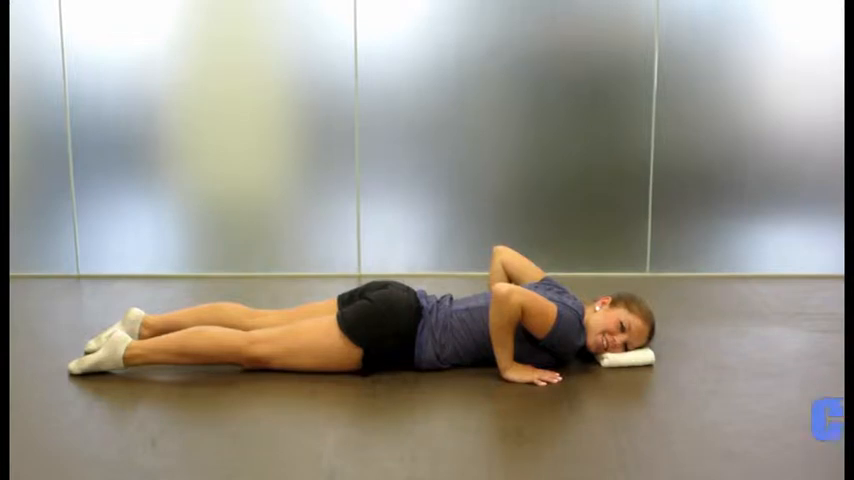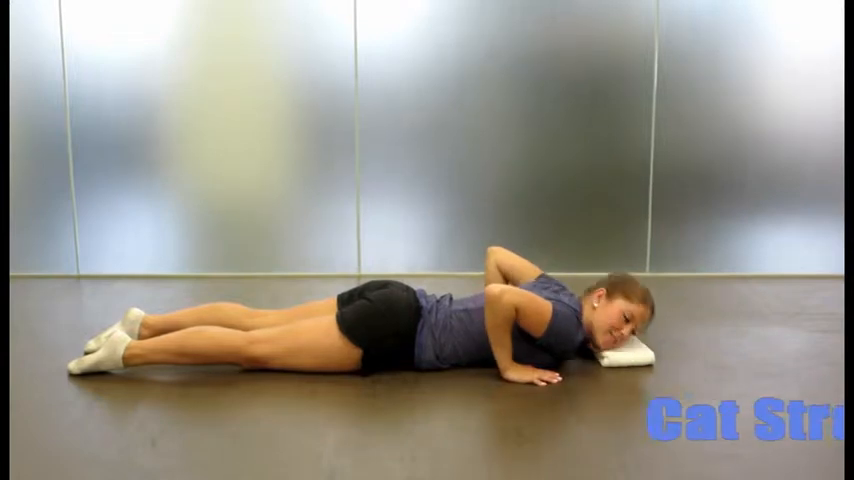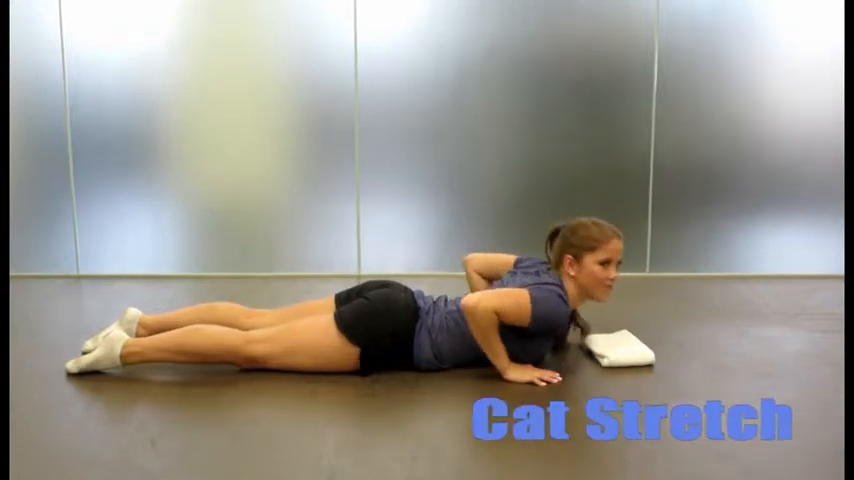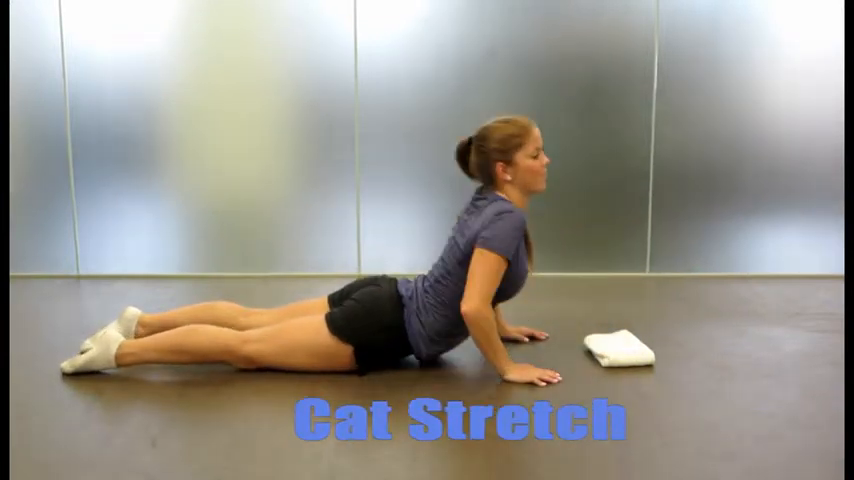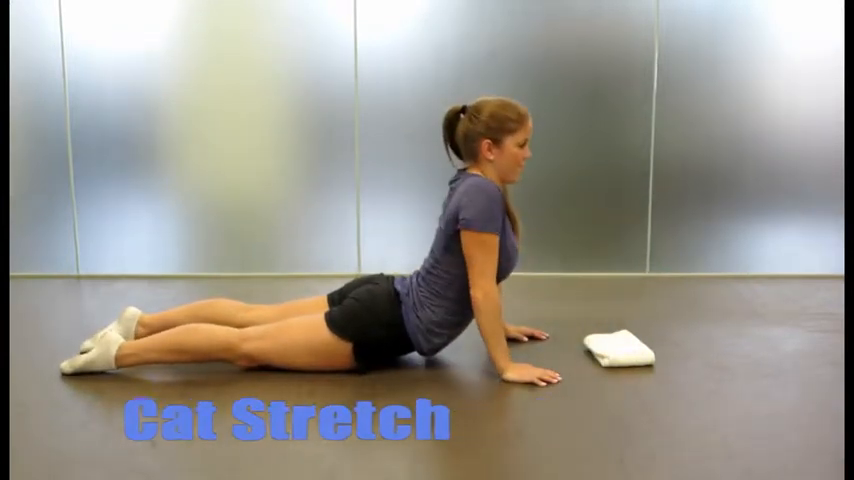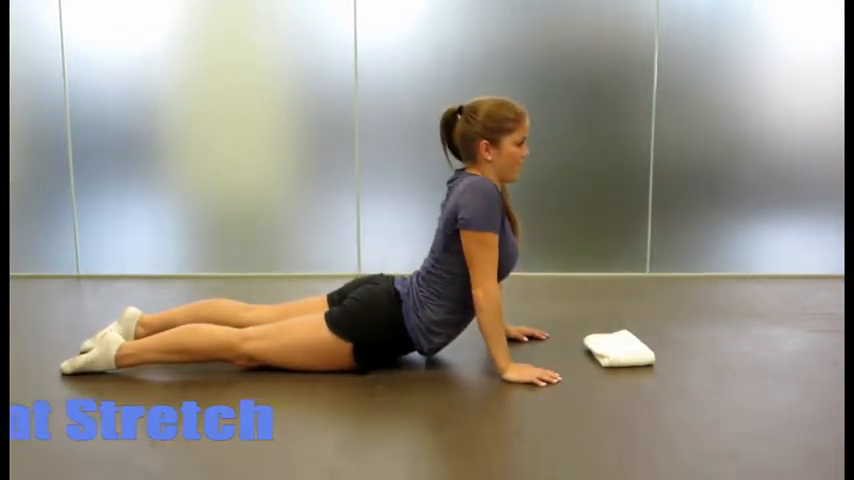
dt=0.7s
person 1, frame 1
left shoulder: (555, 294)
right shoulder: (564, 328)
left elbow: (500, 252)
right elbow: (506, 294)
right wrist: (507, 364)
left hip: (399, 308)
right hip: (394, 330)
left knee: (262, 320)
right knee: (255, 348)
left ankle: (143, 323)
right ankle: (127, 350)
person 1, frame 2
left shoulder: (554, 289)
right shoulder: (563, 327)
left elbow: (495, 253)
right elbow: (502, 299)
right wrist: (507, 365)
left hip: (399, 307)
right hip: (396, 332)
left knee: (259, 322)
right knee: (255, 348)
left ankle: (143, 322)
right ankle: (128, 352)
person 1, frame 3
left shoulder: (539, 268)
right shoulder: (553, 304)
left elbow: (473, 262)
right elbow: (478, 306)
right wrist: (506, 365)
left hip: (393, 307)
right hip: (391, 333)
left knee: (258, 320)
right knee: (252, 348)
left ankle: (140, 323)
right ankle: (123, 349)
person 1, frame 4
left shoulder: (489, 201)
right shoulder: (507, 219)
right elbow: (472, 308)
left wrist: (500, 326)
right wrist: (505, 366)
left hip: (384, 299)
right hip: (382, 327)
left knee: (252, 319)
right knee: (245, 348)
left ankle: (140, 322)
right ankle: (121, 350)
person 1, frame 5
left shoulder: (474, 184)
right shoulder: (482, 194)
left elbow: (479, 278)
right elbow: (481, 289)
left wrist: (501, 327)
right wrist: (506, 366)
left hip: (386, 300)
right hip: (382, 323)
left knee: (254, 316)
right knee: (245, 347)
left ankle: (140, 322)
right ankle: (119, 351)
person 1, frame 6
left shoulder: (473, 184)
right shoulder: (480, 193)
left elbow: (480, 281)
right elbow: (483, 288)
left wrist: (502, 327)
right wrist: (506, 366)
left hip: (387, 299)
right hip: (384, 323)
left knee: (254, 316)
right knee: (245, 346)
left ankle: (141, 322)
right ankle: (120, 350)
